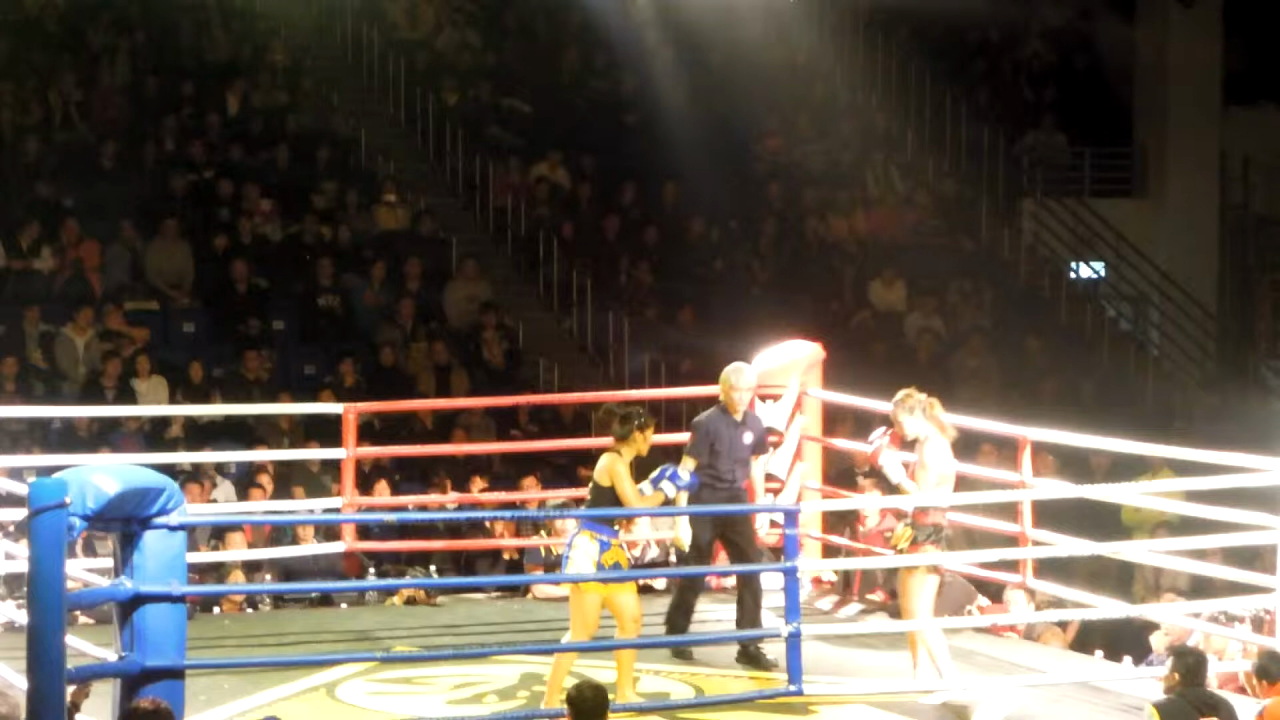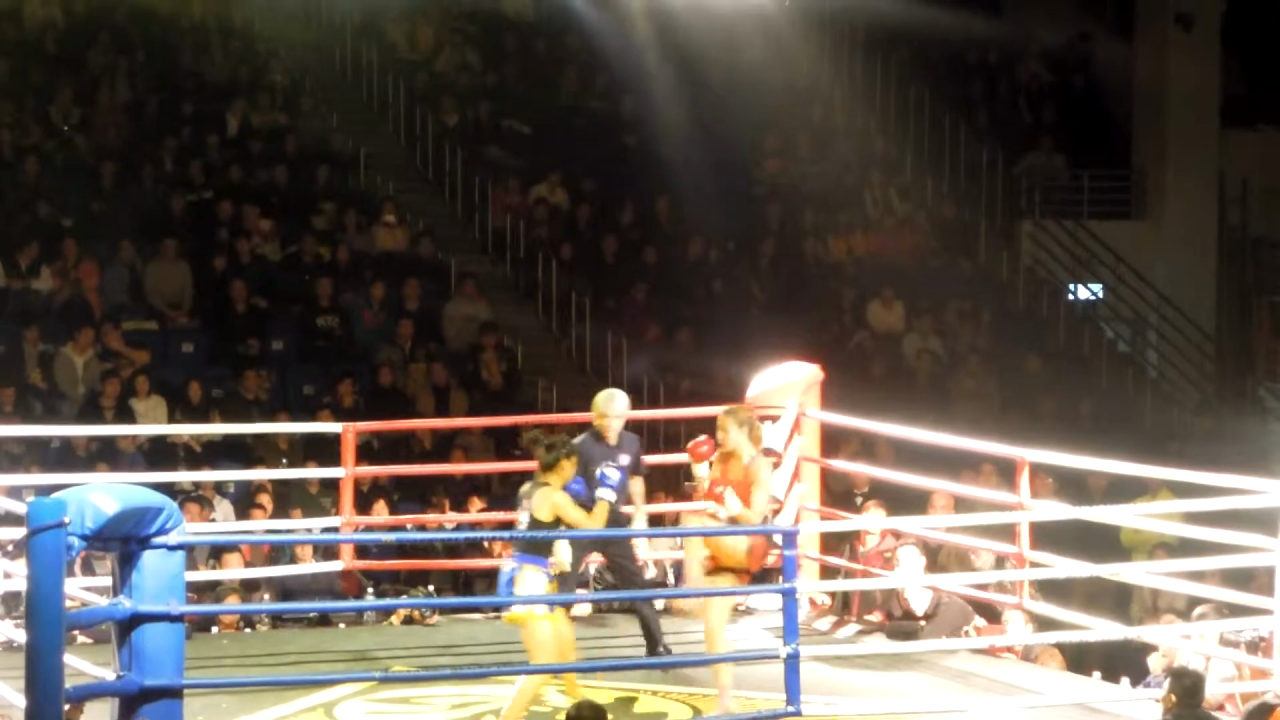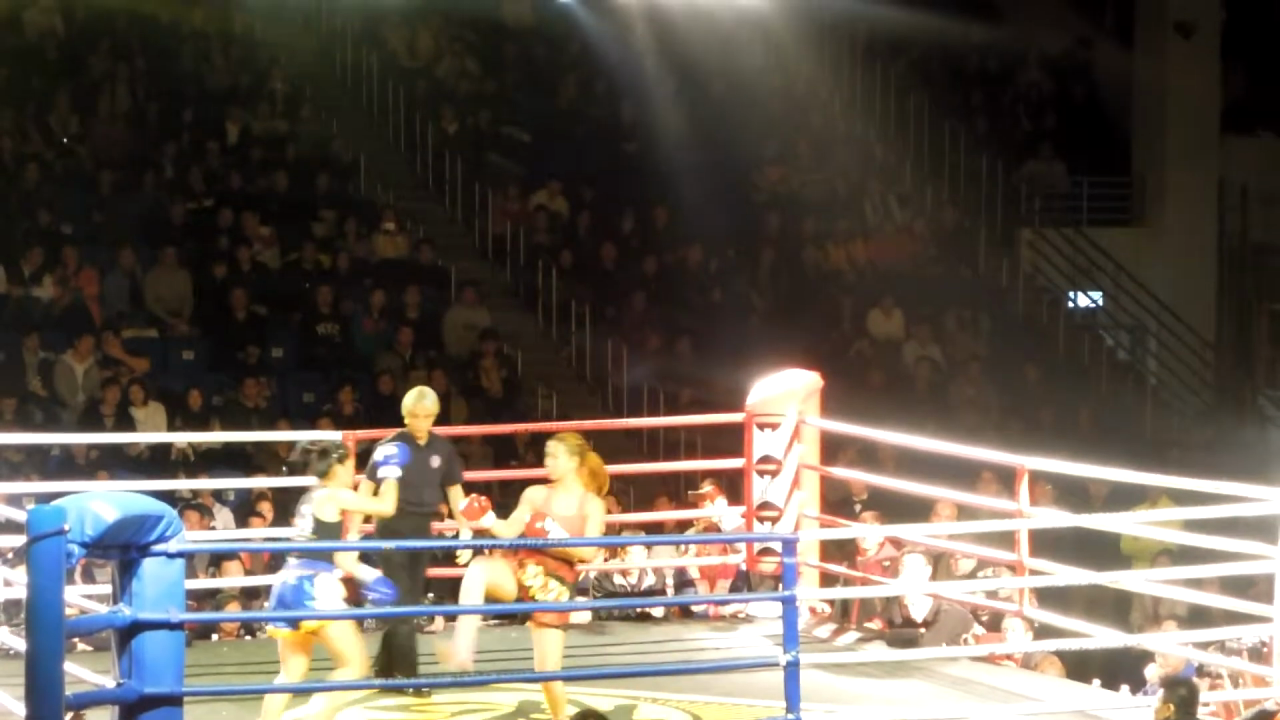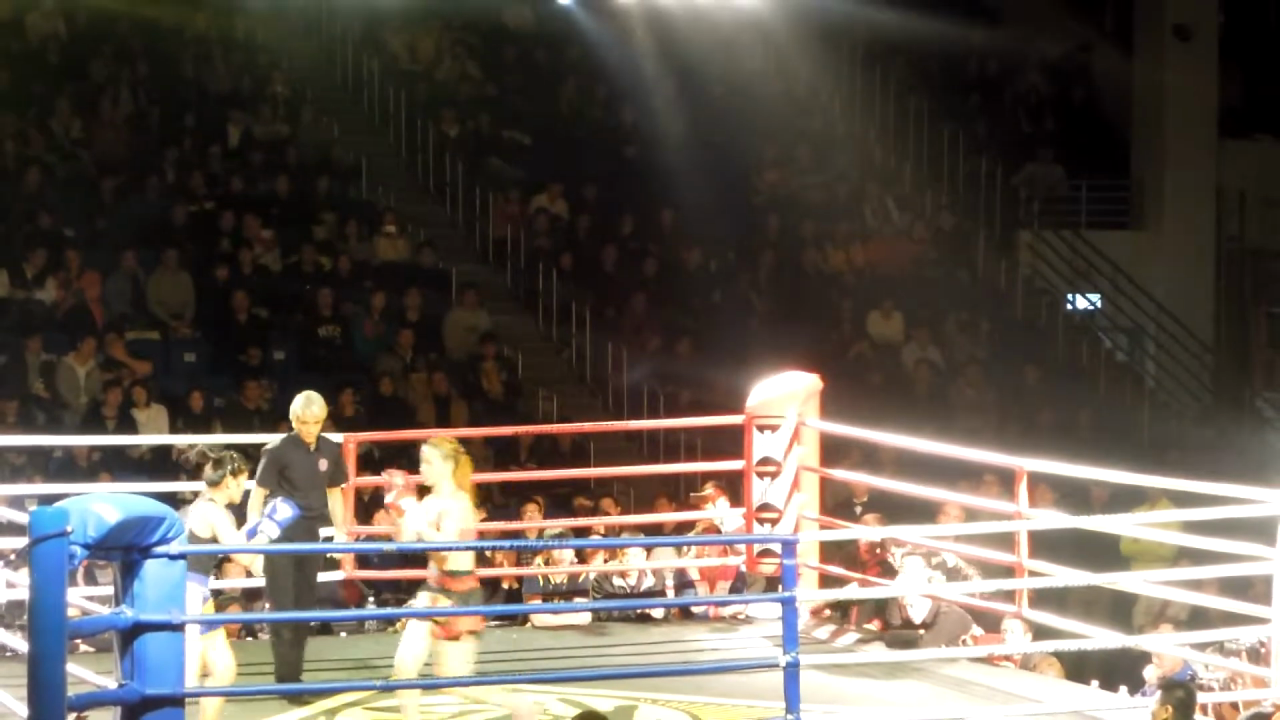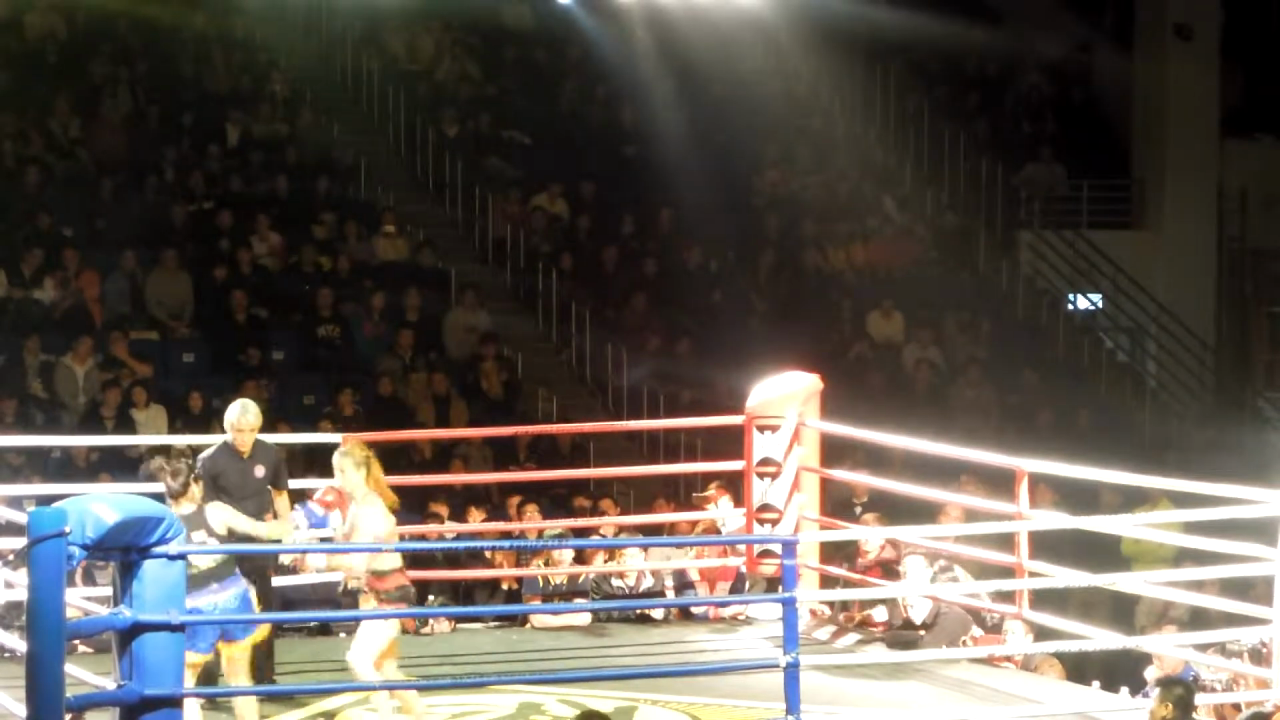
dt=1s
person 1, frame 1
left shoulder: (754, 423)
right shoulder: (707, 422)
right elbow: (686, 469)
left wrist: (761, 501)
right wrist: (682, 517)
left hip: (735, 500)
right hip: (705, 500)
left knee: (750, 571)
right knee: (695, 573)
left ankle: (749, 647)
right ankle: (676, 635)
person 1, frame 2
left shoulder: (632, 444)
right shoulder: (581, 447)
right elbow: (565, 491)
left wrist: (640, 515)
left hip: (612, 520)
left knee: (636, 582)
right knee: (563, 588)
left ankle: (656, 647)
person 1, frame 3
left shoulder: (444, 448)
right shoulder: (390, 447)
left elbow: (455, 491)
right elbow: (366, 489)
left wrist: (465, 532)
right wrist: (354, 530)
left hip: (421, 531)
right hip: (392, 529)
left knee: (412, 602)
right knee: (399, 602)
left ankle: (386, 669)
right ankle: (408, 676)
person 1, frame 4
left shoulder: (330, 451)
right shoulder: (278, 451)
left elbow: (334, 492)
right elbow: (258, 495)
left wrist: (340, 533)
left hip: (310, 534)
right hip: (280, 533)
left knee: (304, 607)
right knee: (284, 607)
left ankle: (294, 676)
right ankle: (286, 680)
person 1, frame 5
left shoulder: (270, 455)
right shoulder: (211, 459)
left elbow: (279, 495)
left knee: (262, 609)
left ankle: (263, 678)
right ankle: (205, 685)
person 2, frame 1
left shoulder: (935, 447)
right shoulder: (923, 445)
left elbow: (919, 493)
right elbow: (912, 487)
left wrist: (892, 467)
right wrist: (890, 455)
left hip: (929, 533)
right hip: (917, 531)
left knee: (919, 616)
right knee: (910, 613)
left ankle: (950, 681)
right ankle: (919, 677)
person 2, frame 2
left shoulder: (760, 466)
right shoulder: (724, 460)
left elbow: (756, 517)
right elbow: (709, 495)
left wrist: (738, 509)
right wrist: (701, 474)
left hip: (749, 545)
right hip: (724, 550)
left knee: (693, 520)
right knee: (713, 628)
left ankle: (692, 585)
right ankle: (725, 703)
person 2, frame 3
left shoulder: (592, 503)
right shoulder: (535, 494)
left elbow: (589, 553)
right elbow: (509, 531)
left wrist: (559, 539)
right wrist: (487, 521)
left hip: (553, 585)
right hip: (520, 571)
left knee: (548, 672)
right knee: (479, 570)
right ankle: (462, 649)
person 2, frame 4
left shoulder: (458, 502)
right shoulder: (431, 500)
left elbow: (447, 551)
right elbow: (407, 539)
left wrist: (411, 515)
right wrist: (397, 507)
left hip: (456, 596)
right hip: (433, 593)
left knee: (460, 685)
right knee: (403, 667)
person 2, frame 5
left shoulder: (371, 510)
right shoulder: (357, 504)
left elbow: (361, 562)
right elbow: (350, 544)
left wrist: (326, 557)
left hip: (390, 595)
right hip: (375, 595)
left knee: (359, 660)
right knee: (384, 667)
person 3, frame 1
left shoulder: (619, 462)
right shoulder: (614, 461)
right elbow: (636, 507)
left wrist: (653, 485)
right wrist: (669, 487)
left hip: (607, 547)
right hip: (590, 548)
left knee: (631, 618)
right knee: (582, 631)
left ankle: (624, 691)
right ankle: (550, 701)
person 3, frame 2
left shoulder: (531, 488)
right shoulder: (553, 497)
right elbow: (590, 526)
right wrist: (606, 492)
left hip: (520, 575)
right hip: (528, 578)
left knee: (564, 644)
right knee: (545, 662)
person 3, frame 3
left shoulder: (310, 498)
right shoulder: (336, 496)
right elbow: (384, 508)
left wrist: (367, 575)
right wrist: (390, 471)
left hip: (290, 583)
right hip: (317, 585)
left knee: (292, 673)
right knee: (357, 665)
person 3, frame 4
left shoulder: (209, 509)
right shoulder: (213, 512)
right elbow: (244, 558)
left wrist: (250, 533)
right wrist: (270, 529)
left hip: (196, 596)
right hip: (184, 596)
left knee: (224, 668)
right knee: (185, 680)
person 3, frame 5
right shoulder: (216, 511)
right elbow: (262, 530)
right wrist: (293, 526)
left hip: (197, 612)
right hip: (234, 598)
left knee: (184, 683)
right knee: (238, 676)
